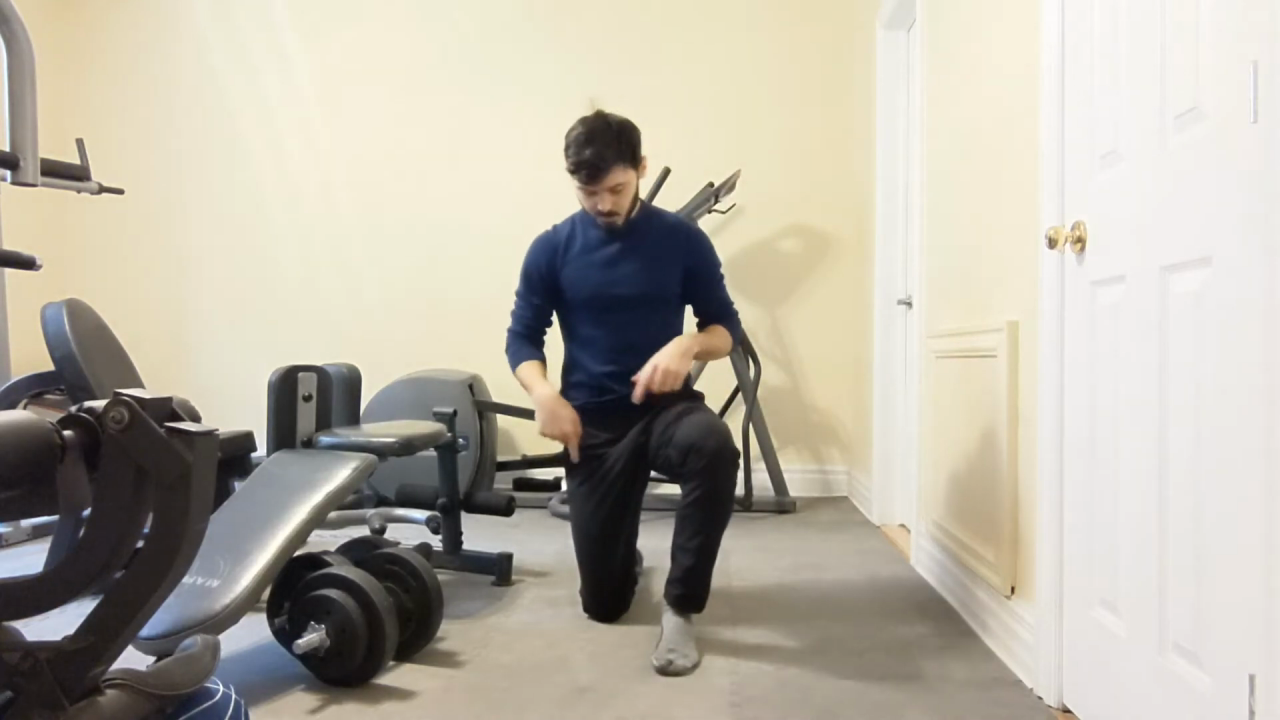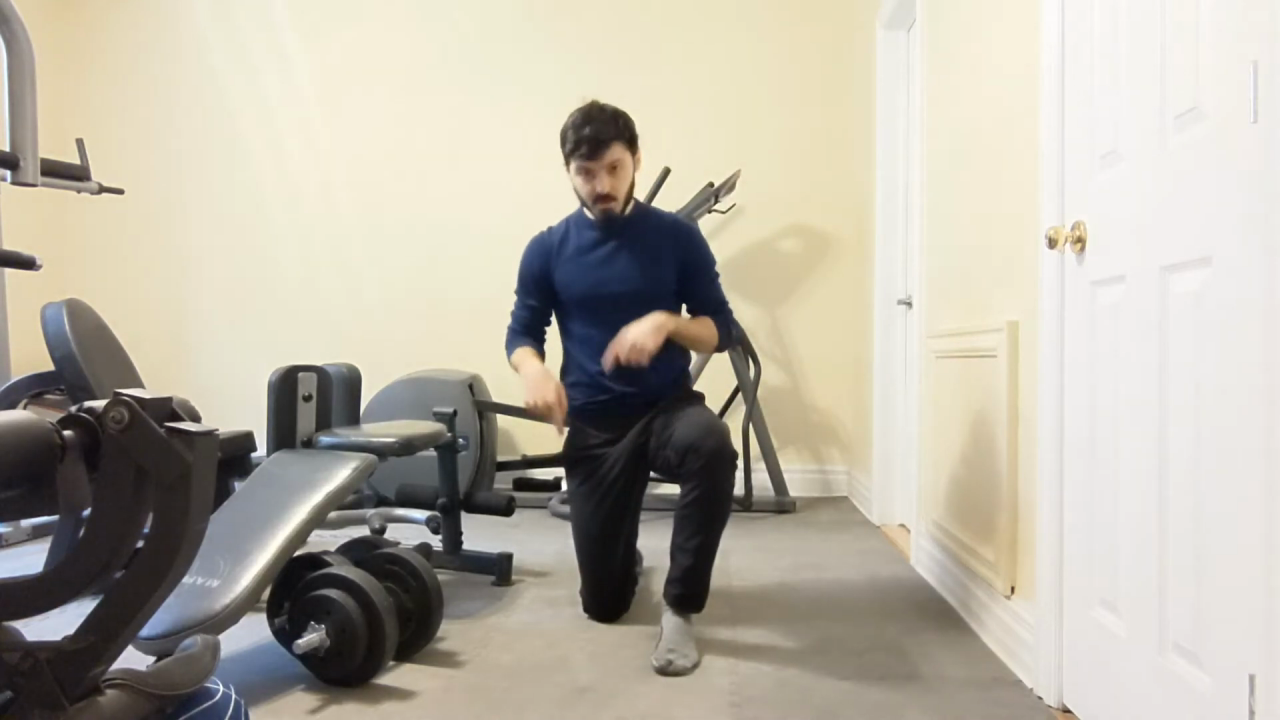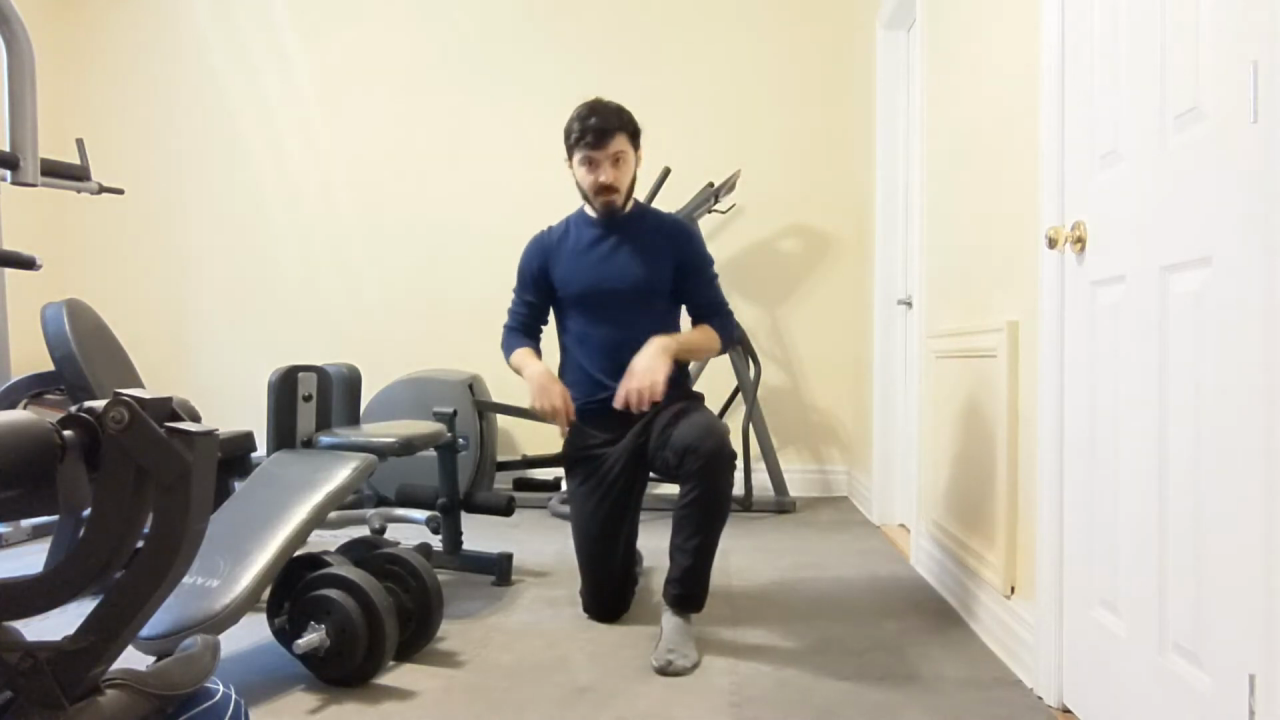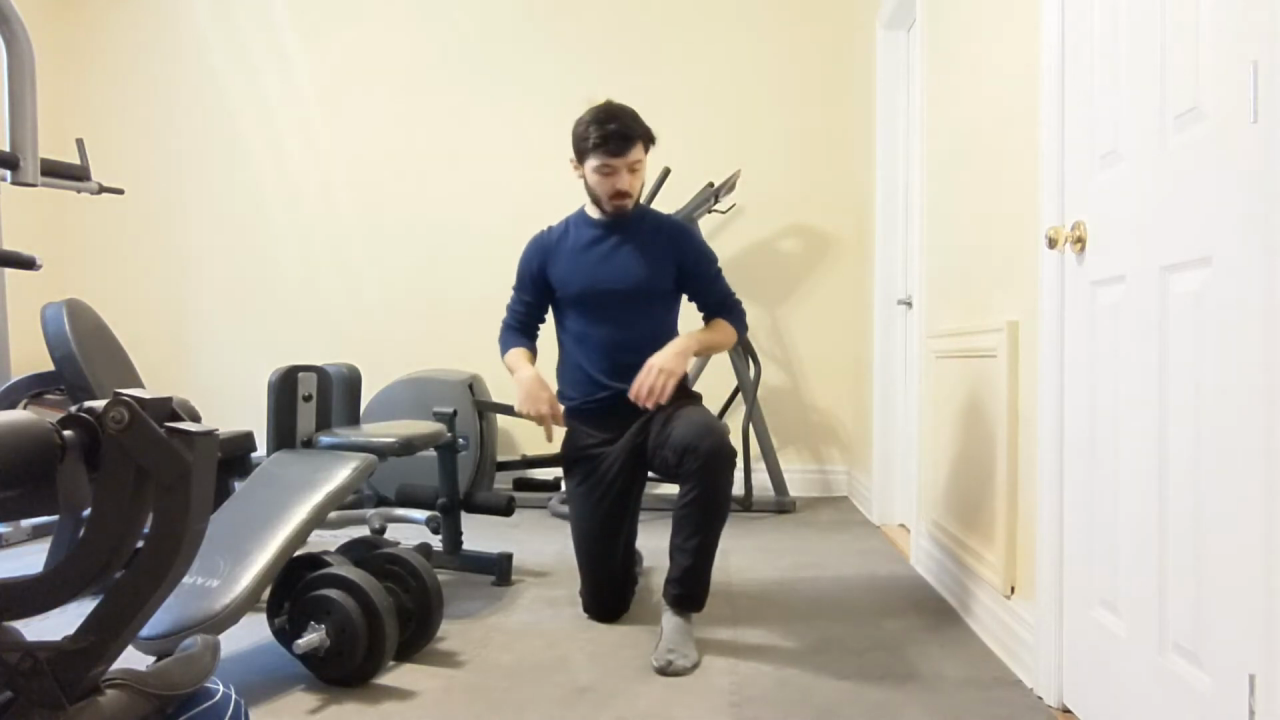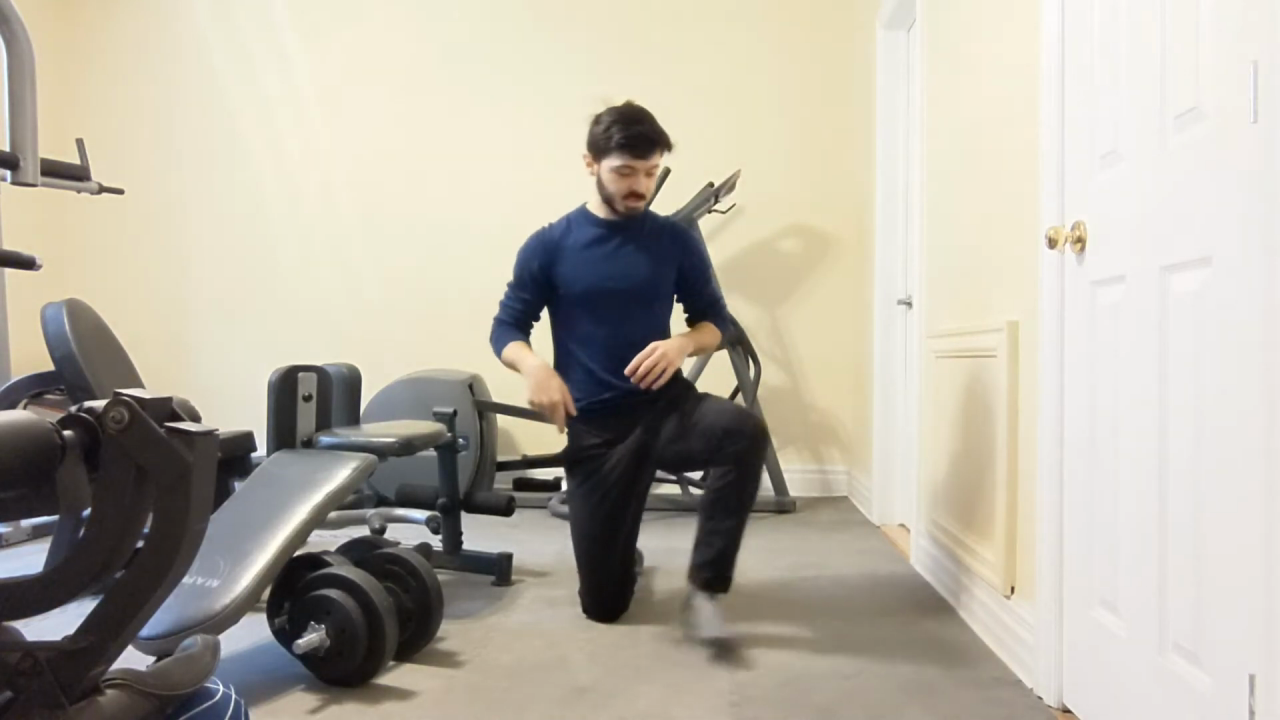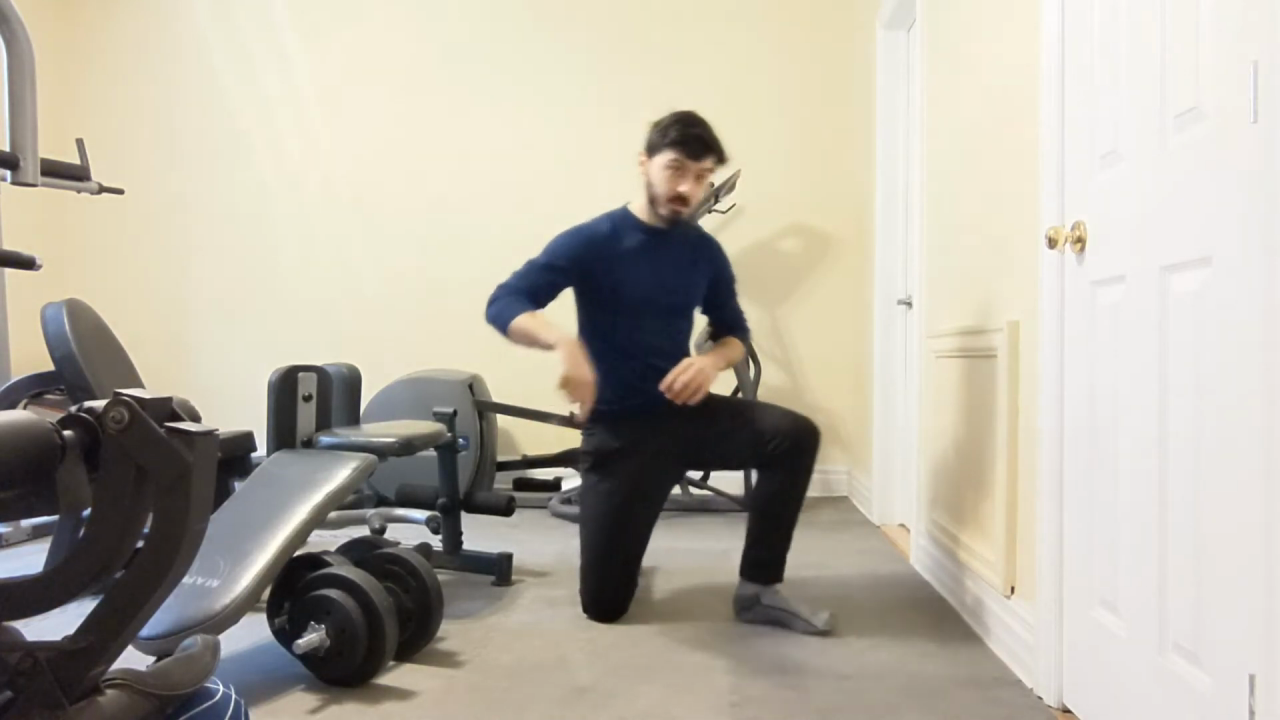
dt=0.3s
person 1, frame 1
left shoulder: (682, 239)
right shoulder: (551, 250)
left elbow: (726, 325)
right elbow: (522, 337)
left wrist: (687, 346)
right wrist: (544, 394)
left hip: (667, 406)
right hip: (594, 423)
left knee: (714, 446)
right knee: (603, 601)
left ankle: (680, 609)
right ankle: (626, 557)
person 1, frame 2
left shoulder: (677, 237)
right shoulder: (547, 250)
left elbow: (721, 328)
right elbow: (522, 330)
left wrist: (664, 323)
right wrist: (532, 369)
left hip: (667, 404)
right hip: (593, 424)
left knee: (712, 447)
right knee: (603, 603)
left ankle: (679, 609)
right ankle: (627, 557)
person 1, frame 3
left shoulder: (675, 236)
right shoulder: (548, 249)
left elbow: (719, 326)
right elbow: (518, 330)
left wrist: (666, 345)
right wrist: (536, 372)
left hip: (663, 409)
right hip: (592, 425)
left knee: (711, 448)
right knee: (603, 603)
left ankle: (679, 609)
right ankle: (628, 557)
person 1, frame 4
left shoulder: (675, 237)
right shoulder: (547, 249)
left elbow: (730, 317)
right elbow: (516, 328)
left wrist: (684, 346)
right wrist: (525, 372)
left hip: (661, 405)
right hip: (590, 424)
left knee: (711, 447)
right knee: (603, 604)
left ankle: (679, 609)
right ankle: (626, 557)
person 1, frame 5
left shoulder: (676, 240)
right shoulder: (549, 246)
left elbow: (715, 320)
right elbow: (508, 331)
left wrist: (682, 344)
right wrist: (534, 367)
left hip: (666, 404)
right hip: (596, 427)
left knee: (743, 430)
right knee: (603, 602)
left ankle: (704, 592)
right ankle: (624, 555)
person 1, frame 6
left shoulder: (705, 253)
right shoulder: (590, 243)
left elbow: (735, 332)
right elbow: (504, 304)
left wrist: (712, 362)
right wrist: (563, 340)
left hip: (686, 412)
right hip: (617, 430)
left knee: (795, 436)
right knee: (603, 604)
left ankle: (758, 589)
right ankle: (622, 544)
